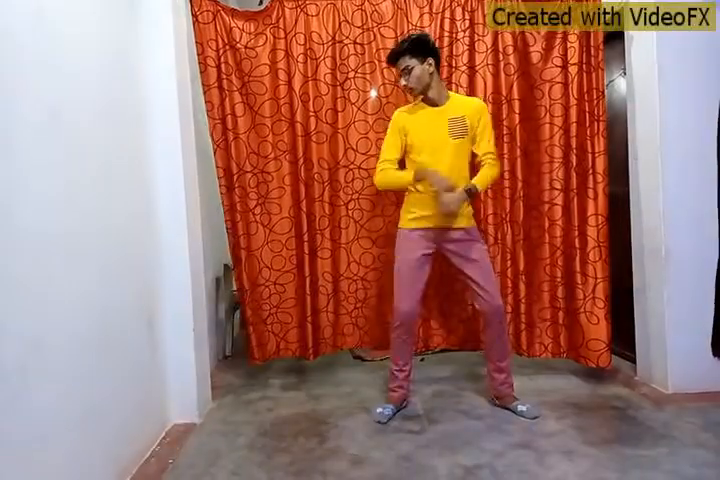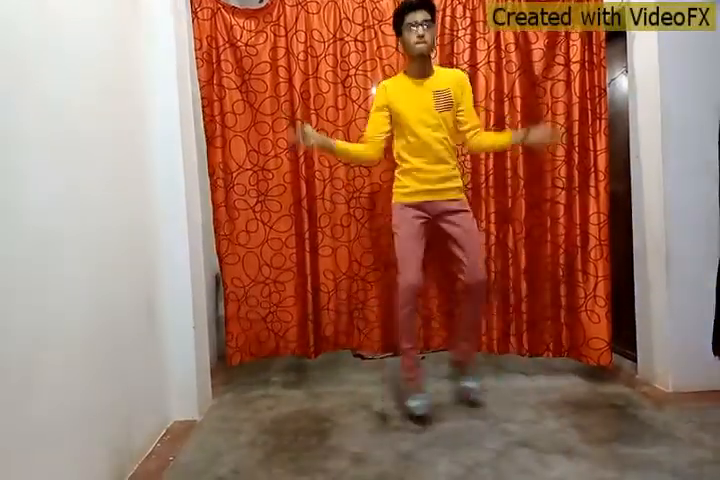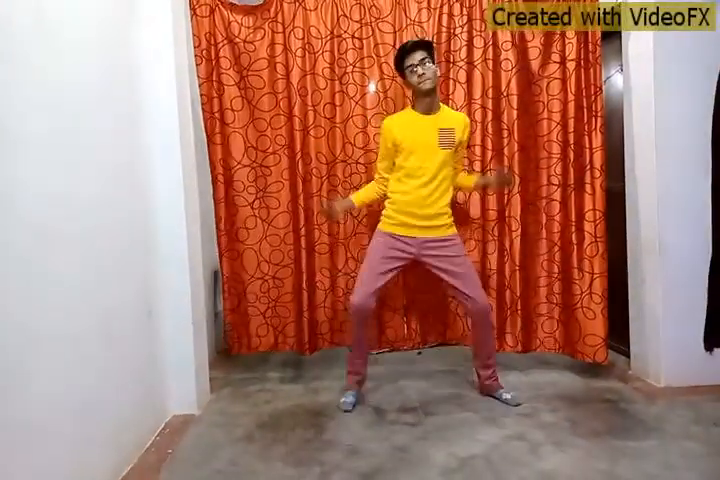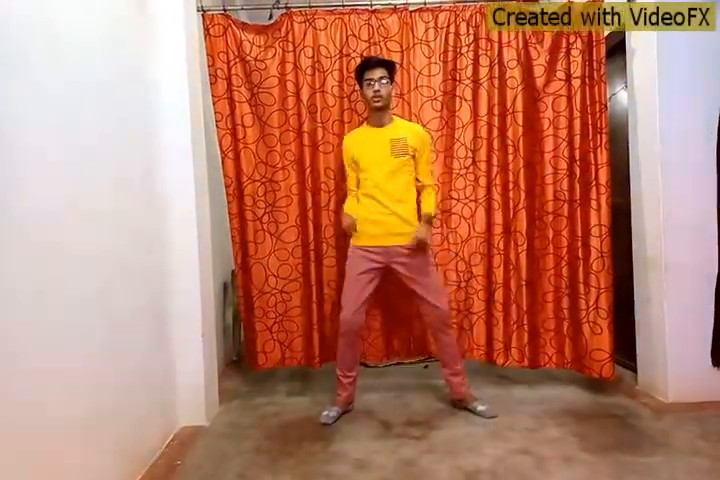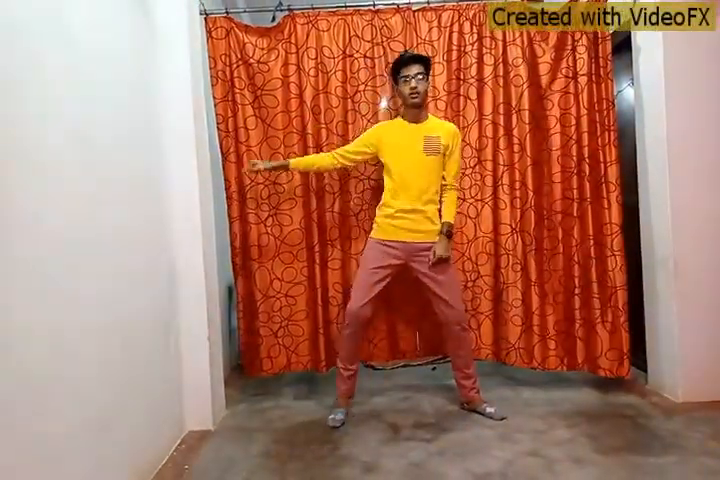
dt=0.7s
person 1, frame 1
left shoulder: (474, 108)
right shoulder: (403, 117)
left elbow: (490, 164)
right elbow: (382, 175)
left wrist: (466, 195)
right wrist: (423, 175)
left hip: (462, 226)
right hip: (416, 227)
left knee: (493, 305)
right knee: (405, 312)
left ankle: (503, 393)
right ankle: (397, 395)
person 1, frame 2
left shoulder: (458, 81)
right shoulder: (389, 92)
left elbow: (475, 139)
right elbow: (371, 152)
left wrist: (522, 137)
right wrist: (326, 144)
left hip: (455, 198)
right hip: (409, 200)
left knee: (476, 279)
right knee: (409, 284)
left ankle: (464, 364)
right ankle: (412, 382)
person 1, frame 3
left shoulder: (459, 122)
right shoulder: (392, 126)
right elbow: (382, 181)
left wrist: (488, 181)
right wrist: (348, 203)
left hip: (440, 235)
right hip: (393, 232)
left knee: (480, 306)
right knee: (360, 303)
left ankle: (488, 381)
right ankle: (354, 382)
person 1, frame 4
left shoulder: (415, 134)
right shoulder: (352, 141)
left elbow: (427, 187)
right elbow: (354, 194)
left wrist: (425, 222)
right wrist: (347, 215)
left hip: (409, 243)
right hip: (364, 246)
left knee: (439, 316)
right knee: (350, 321)
left ankle: (461, 392)
right ankle: (344, 397)
person 1, frame 5
left shoulder: (448, 132)
right shoulder: (382, 132)
left elbow: (450, 189)
right elbow: (336, 159)
left wrist: (445, 234)
right wrist: (281, 164)
left hip: (430, 241)
right hip: (385, 239)
left knee: (455, 318)
right knee: (356, 312)
left ankle: (470, 395)
right ankle: (343, 397)
